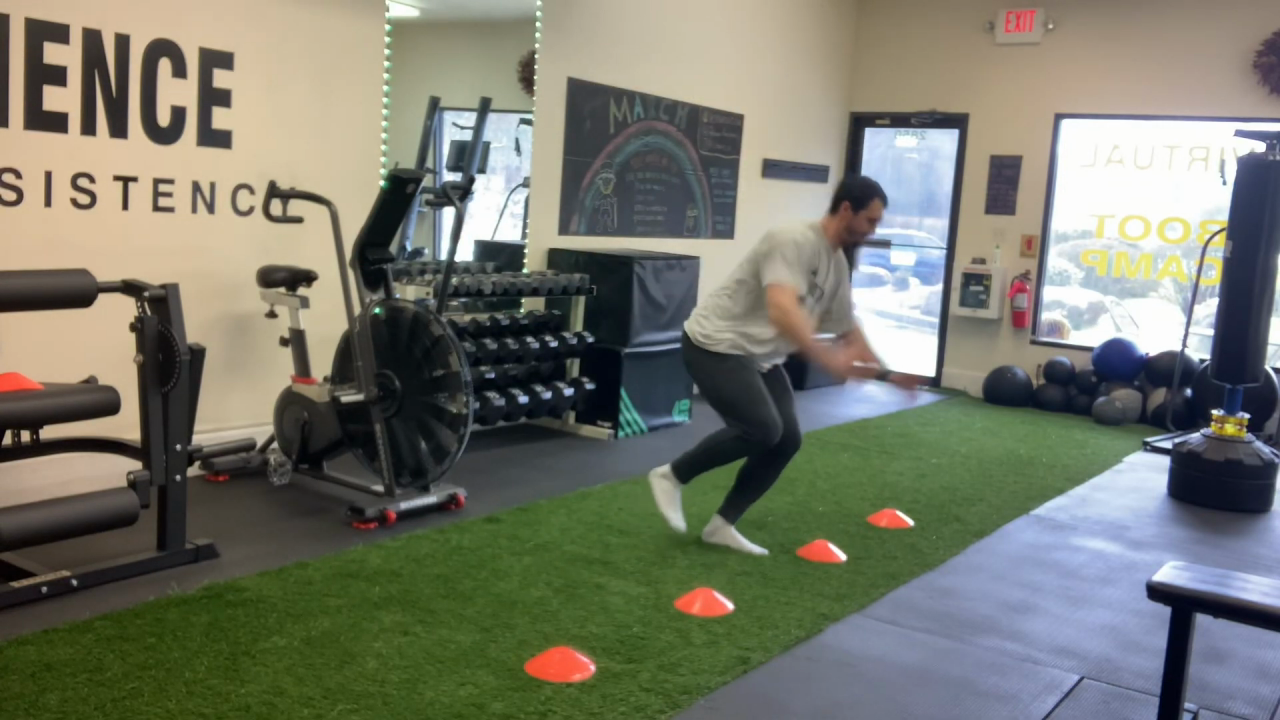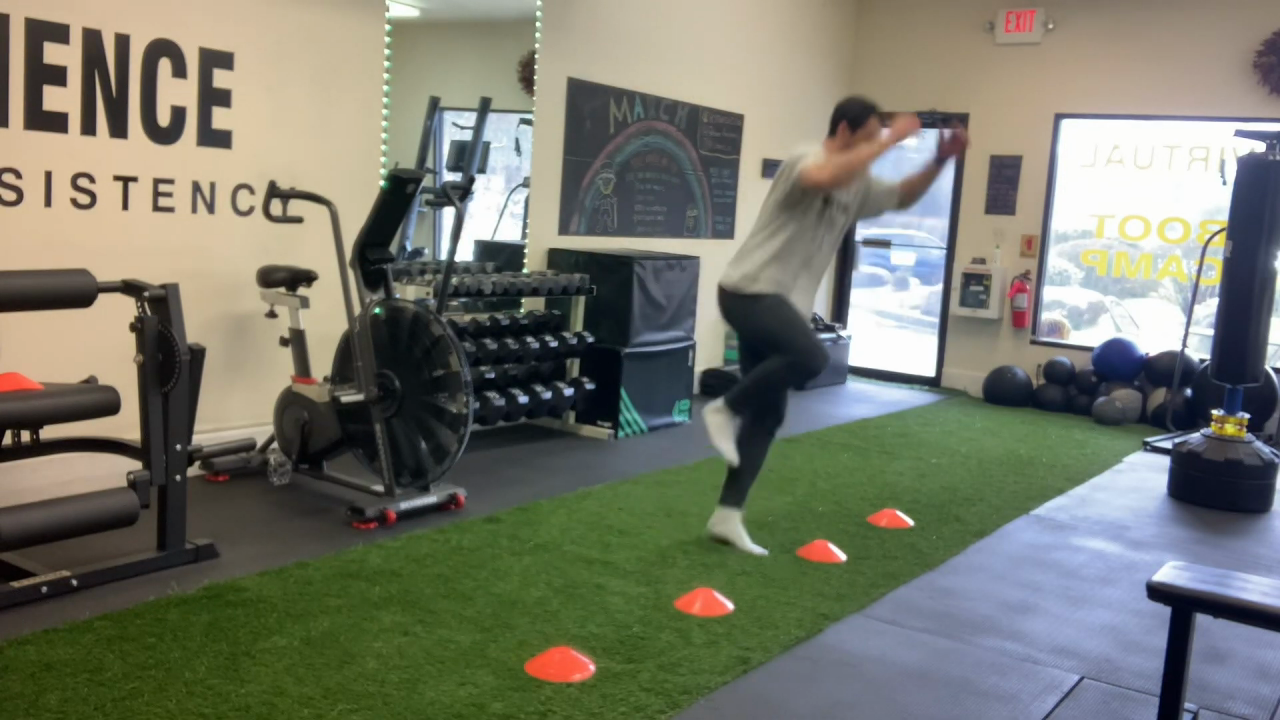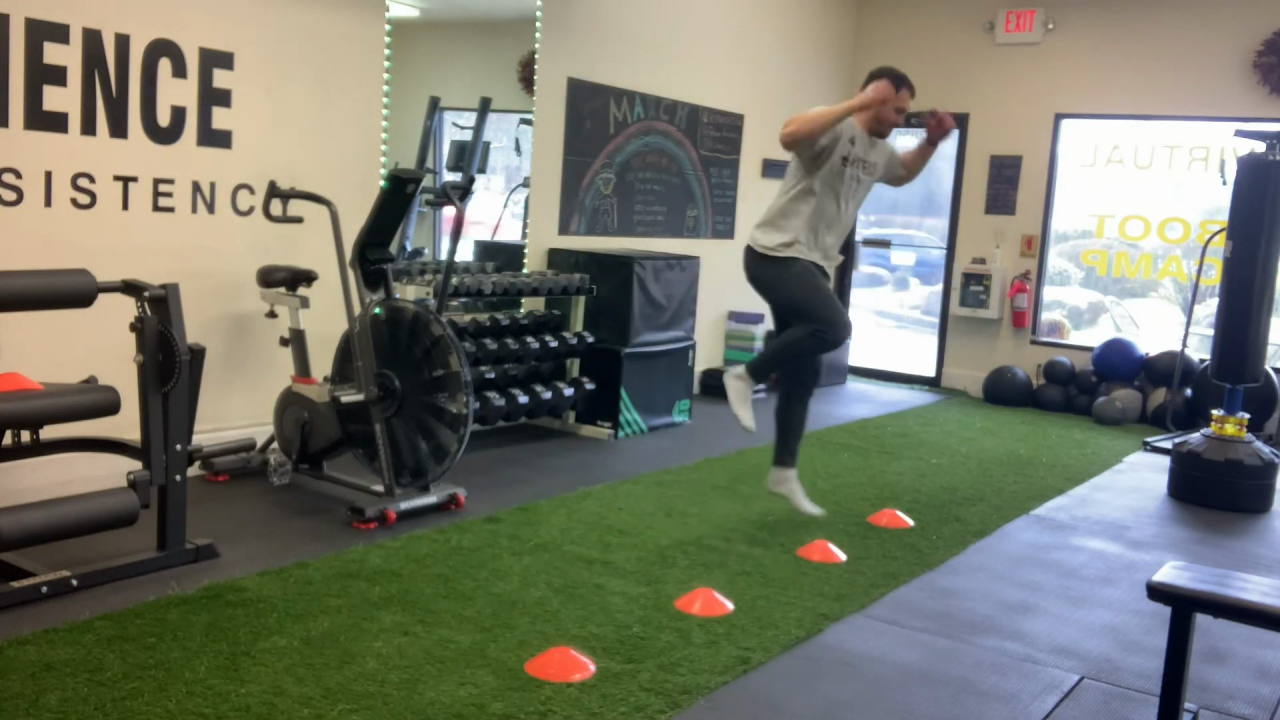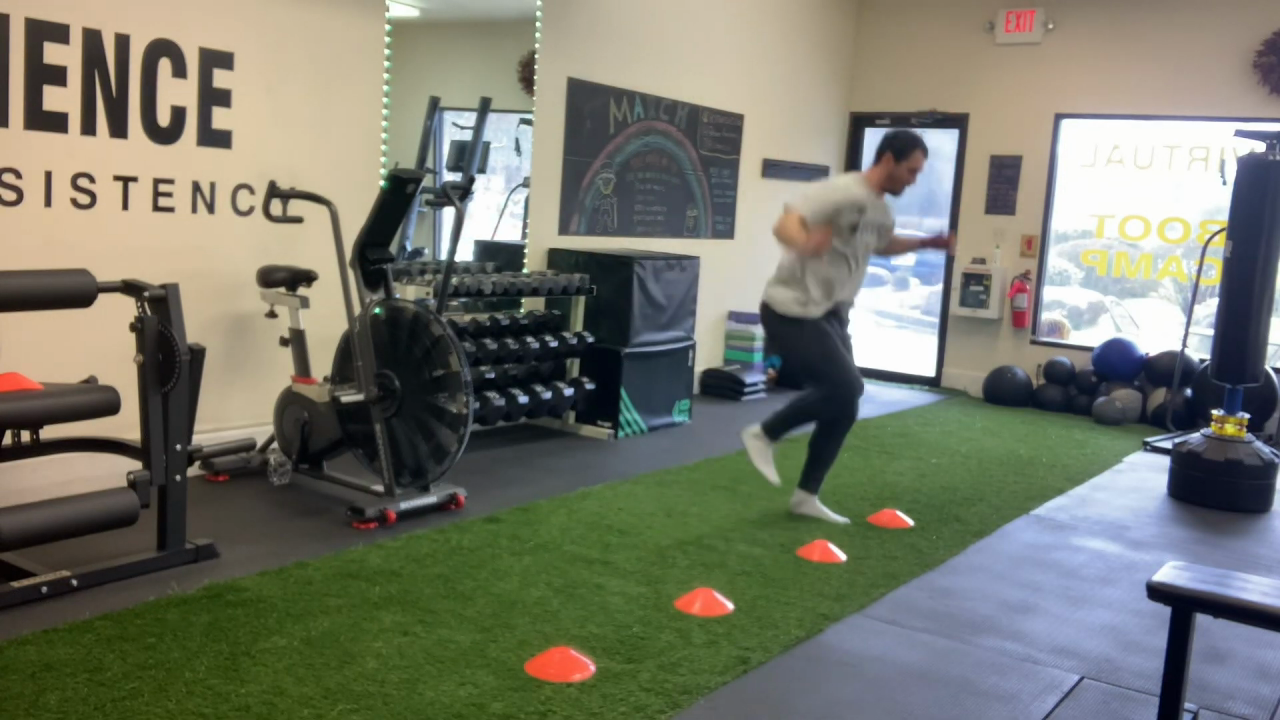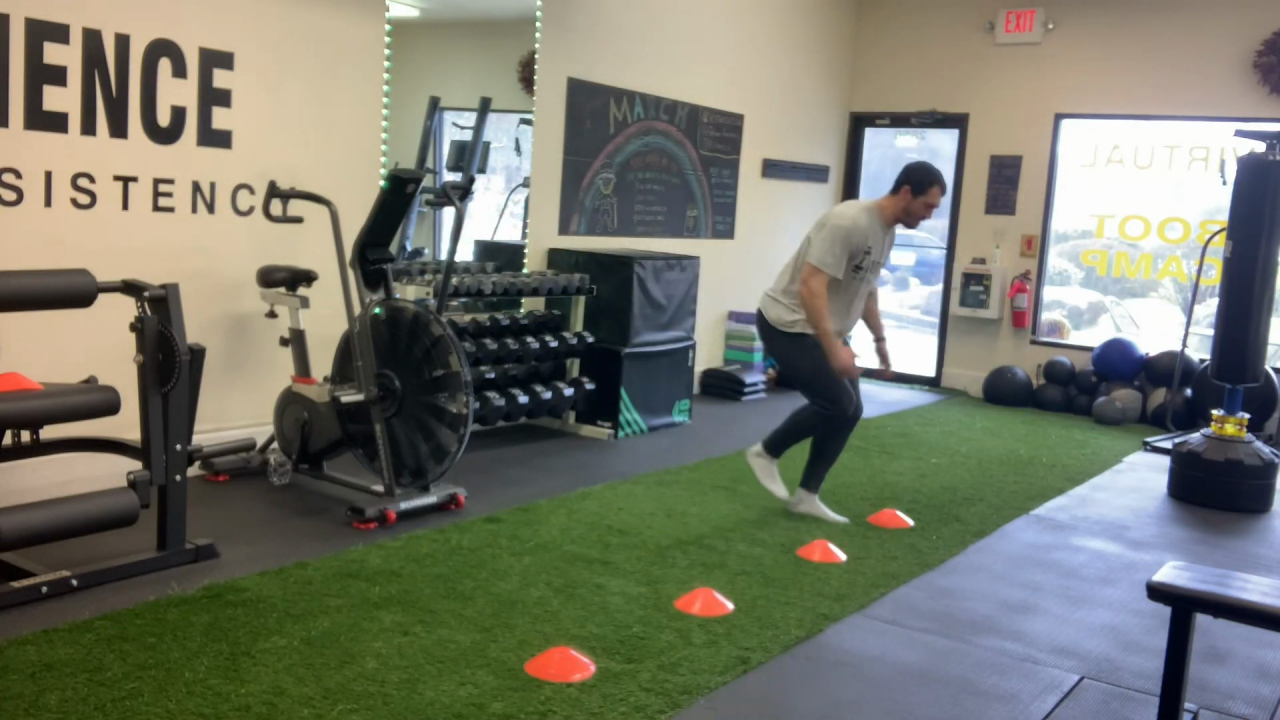
dt=0.2s
person 1, frame 1
left shoulder: (837, 261)
right shoulder: (793, 243)
left elbow: (845, 326)
right elbow: (782, 311)
left wrist: (883, 371)
right wrist: (827, 360)
left hip: (757, 356)
right hip: (716, 346)
left knee: (787, 439)
right knee: (764, 433)
left ankle: (722, 525)
right ankle: (672, 476)
person 1, frame 2
left shoulder: (856, 181)
right shoulder: (809, 161)
left elbow: (902, 198)
right elbow: (824, 179)
left wrist: (942, 160)
right wrist: (886, 140)
left hip: (779, 299)
right hip: (749, 292)
left knee: (768, 412)
right knee: (811, 359)
left ankle: (727, 515)
right ankle: (725, 409)
person 1, frame 3
left shoulder: (878, 147)
right shoulder: (830, 123)
left elbow: (903, 173)
right elbow: (790, 136)
left wrist: (933, 139)
right wrist: (856, 102)
left hip: (810, 264)
right hip: (777, 255)
left knee: (803, 372)
right knee: (833, 328)
left ankle: (784, 473)
right ankle: (746, 375)
person 1, frame 4
left shoulder: (879, 203)
right shoulder: (842, 191)
left elbow: (885, 243)
right elbow: (785, 223)
left wrist: (929, 243)
right wrist: (806, 239)
left hip: (828, 315)
right hip: (793, 311)
left knee: (843, 403)
right knee: (844, 389)
left ankle: (806, 496)
right ankle: (762, 435)
person 1, frame 5
left shoulder: (886, 232)
right shoulder: (848, 222)
right elbow: (811, 285)
left wrist: (878, 341)
right wrist: (833, 348)
left hip: (823, 327)
right hip: (787, 323)
left knee: (848, 409)
right knee: (838, 404)
left ankle: (806, 496)
right ankle: (765, 453)
